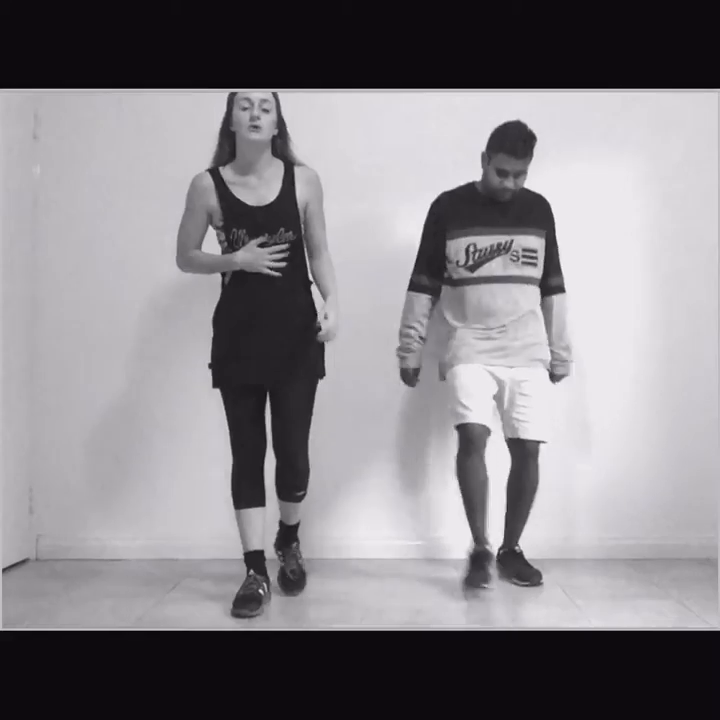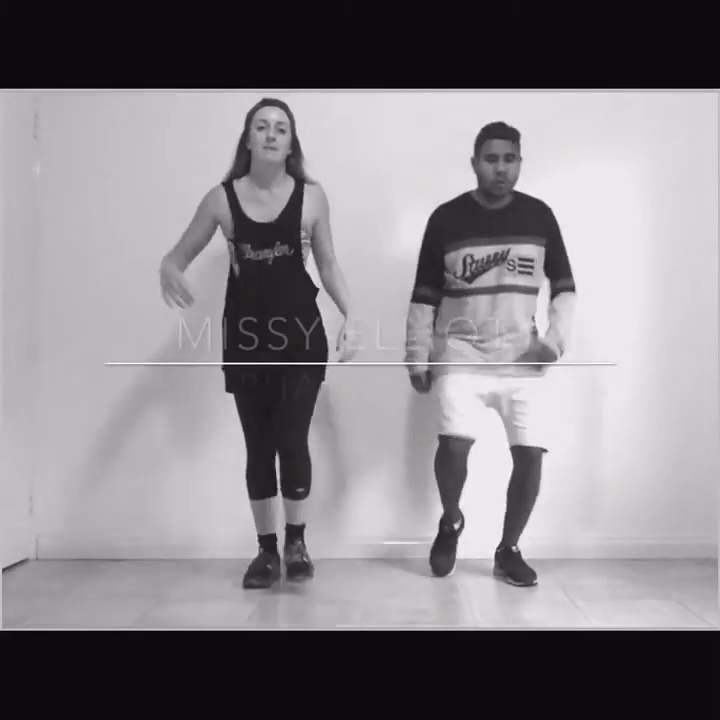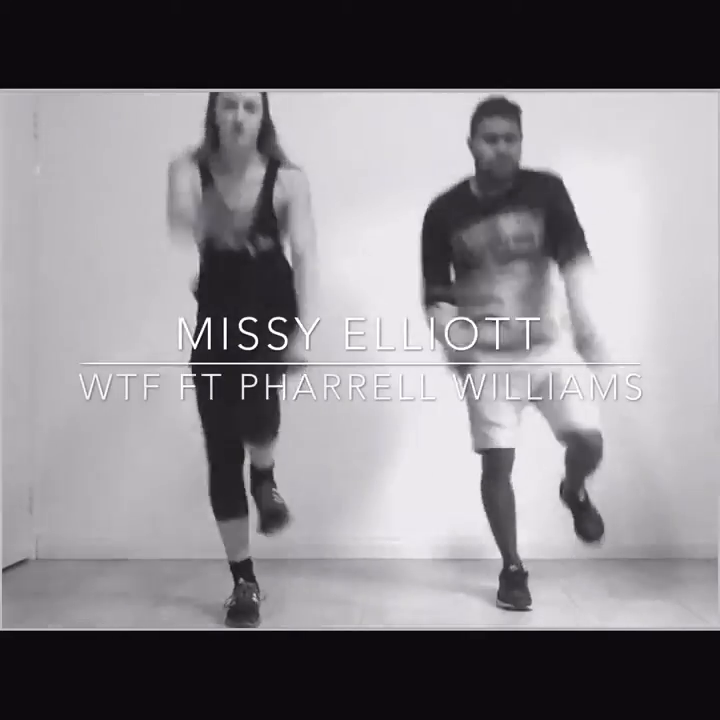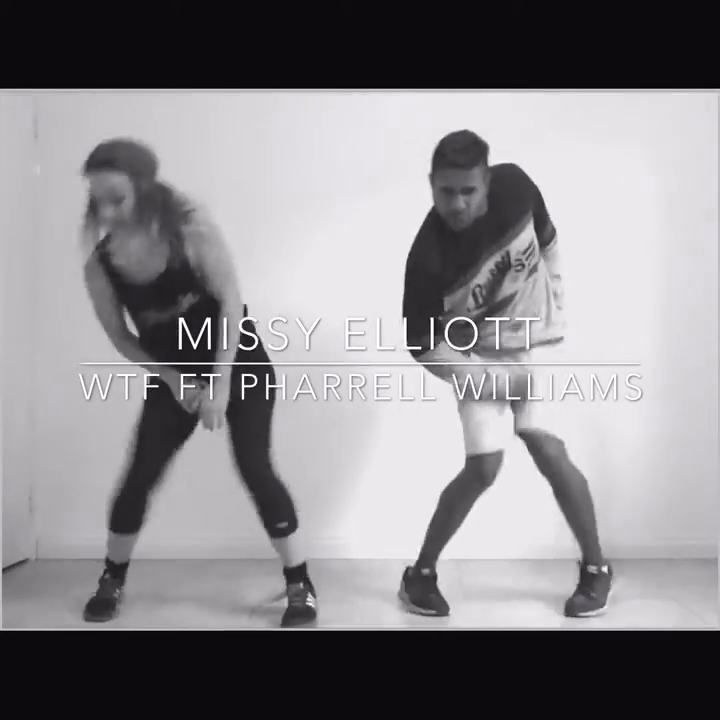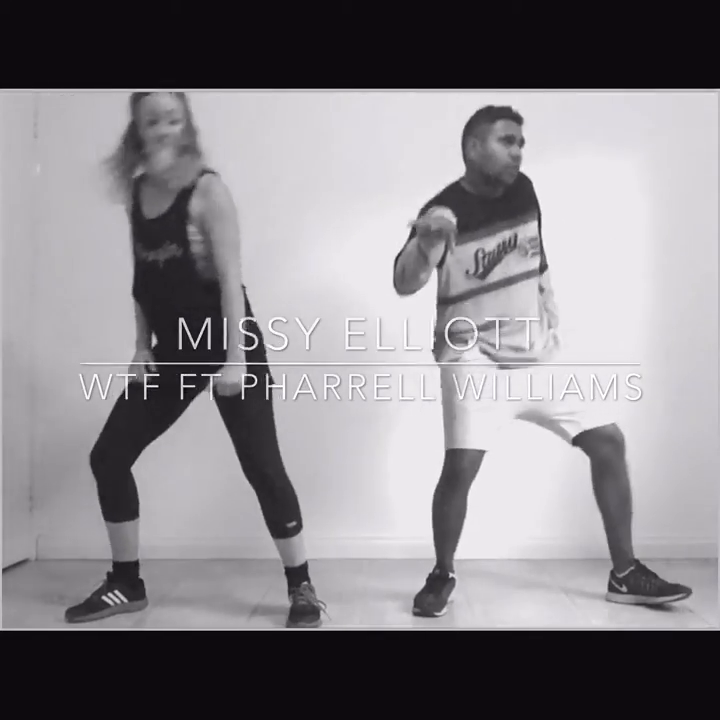
dt=1s
person 1, frame 1
left shoulder: (303, 178)
right shoulder: (207, 185)
left elbow: (318, 251)
right elbow: (185, 255)
left wrist: (331, 301)
right wrist: (232, 261)
left hip: (295, 329)
right hip: (238, 331)
left knee: (292, 447)
right knee: (247, 451)
left ankle: (289, 540)
right ankle: (255, 570)
person 1, frame 2
left shoulder: (311, 195)
right shoulder: (221, 197)
left elbow: (327, 264)
right elbow: (180, 254)
left wrist: (346, 316)
right wrist: (169, 275)
left hip: (300, 332)
right hip: (245, 335)
left knee: (291, 440)
right knee: (258, 446)
left ankle: (296, 542)
right ankle: (267, 547)
person 1, frame 3
left shoulder: (286, 179)
right shoulder: (189, 169)
left elbow: (305, 253)
right elbow: (179, 224)
left wrist: (301, 325)
right wrist: (206, 218)
left hip: (273, 320)
right hip: (216, 323)
left knee: (254, 403)
right knee: (222, 453)
left ankle: (266, 477)
right ankle: (243, 579)
person 1, frame 4
left shoulder: (190, 226)
right shoulder: (97, 268)
left elbow: (231, 304)
right elbow: (124, 339)
left wrist: (220, 382)
right wrist: (170, 381)
left hip: (238, 364)
right hip: (175, 375)
left knee: (253, 468)
right knee: (139, 479)
left ankle: (297, 582)
right ankle: (113, 574)
person 1, frame 5
left shoulder: (208, 188)
right shoulder: (134, 191)
left elbow: (229, 276)
right elbow: (144, 279)
left wrist: (238, 356)
right wrist: (140, 345)
left hip: (227, 347)
right hip: (172, 350)
left knee: (262, 466)
right knee: (108, 456)
left ankle: (301, 587)
right ankle: (126, 584)
person 2, frame 1
left shoulder: (539, 210)
right shoulder: (448, 207)
left elbow: (553, 289)
right elbow: (423, 286)
left wrist: (561, 353)
right wrist: (409, 351)
left hip: (527, 352)
right hip: (470, 349)
left knee: (527, 451)
right knee: (473, 437)
left ankle: (511, 550)
right ankle: (481, 549)
person 2, frame 2
left shoulder: (538, 215)
right shoulder: (445, 218)
left elbow: (564, 285)
right elbow: (424, 294)
left wrist: (557, 336)
right wrist: (418, 354)
left hip: (522, 361)
right hip: (463, 358)
left knee: (529, 457)
right knee: (453, 445)
left ankle: (508, 550)
right ankle: (451, 522)
person 2, frame 3
left shoulder: (546, 189)
right shoulder: (443, 211)
left elbow: (573, 255)
right elbow: (436, 292)
left wrist: (582, 318)
right wrist: (456, 341)
left hip: (542, 344)
right hip: (482, 351)
left knee: (589, 441)
right knee: (497, 460)
left ankle: (575, 489)
right ankle: (512, 569)
person 2, frame 4
left shoulder: (515, 184)
right shoulder: (427, 257)
left elbow: (547, 239)
right elbow: (421, 344)
left wrist: (553, 293)
right wrist: (489, 378)
left hip: (538, 343)
right hip: (478, 361)
left knee: (549, 451)
right knee: (483, 467)
left ankle: (596, 569)
right ankle: (422, 571)
person 2, frame 5
left shoulder: (524, 192)
right shoulder: (446, 210)
right elbow: (404, 284)
left wrist: (551, 326)
right wrist: (428, 241)
left hip: (536, 355)
right hip: (474, 357)
left knee: (609, 442)
right knee: (460, 467)
left ankle: (624, 573)
right ankle: (442, 575)
